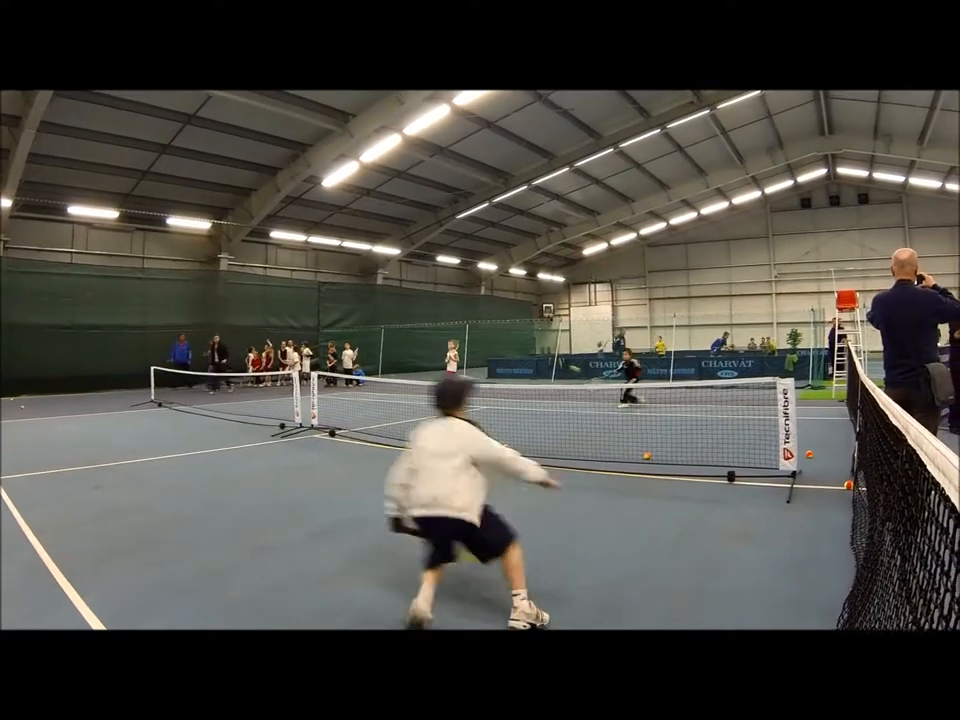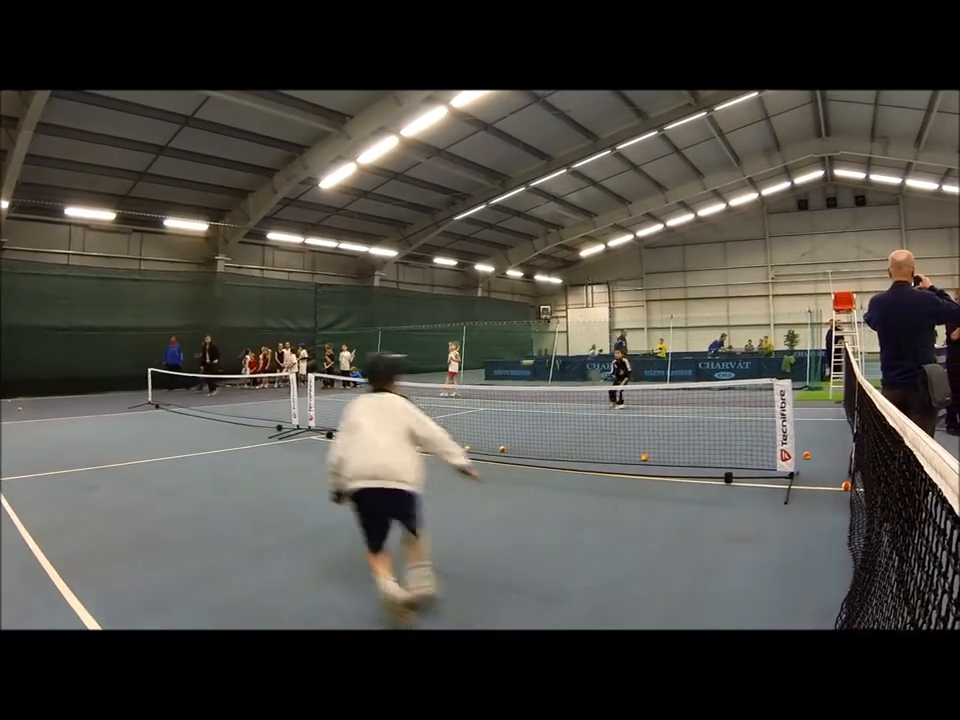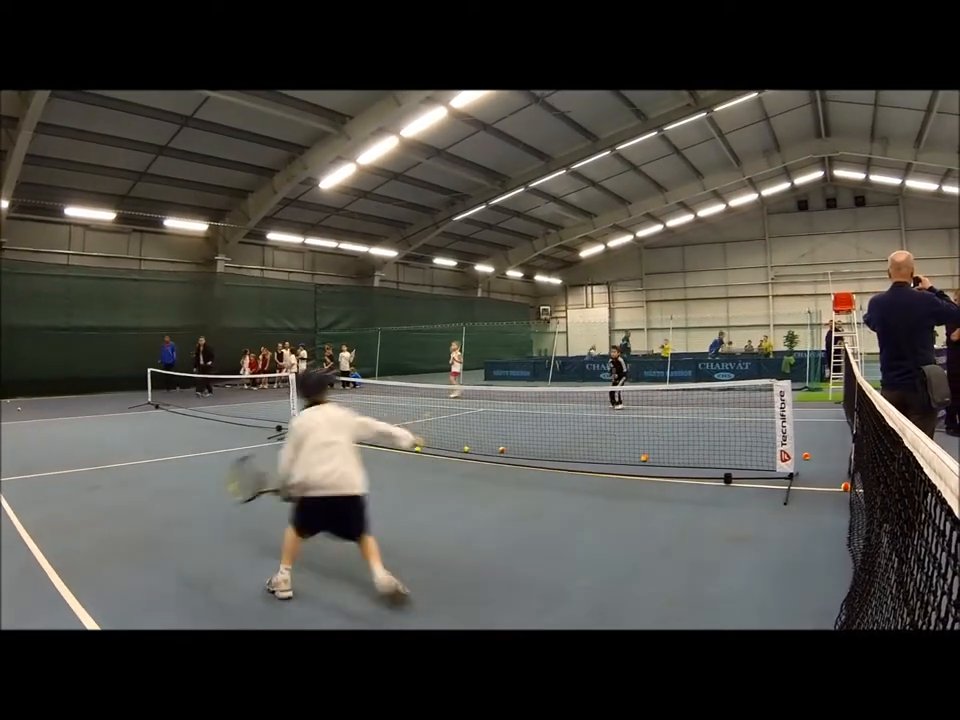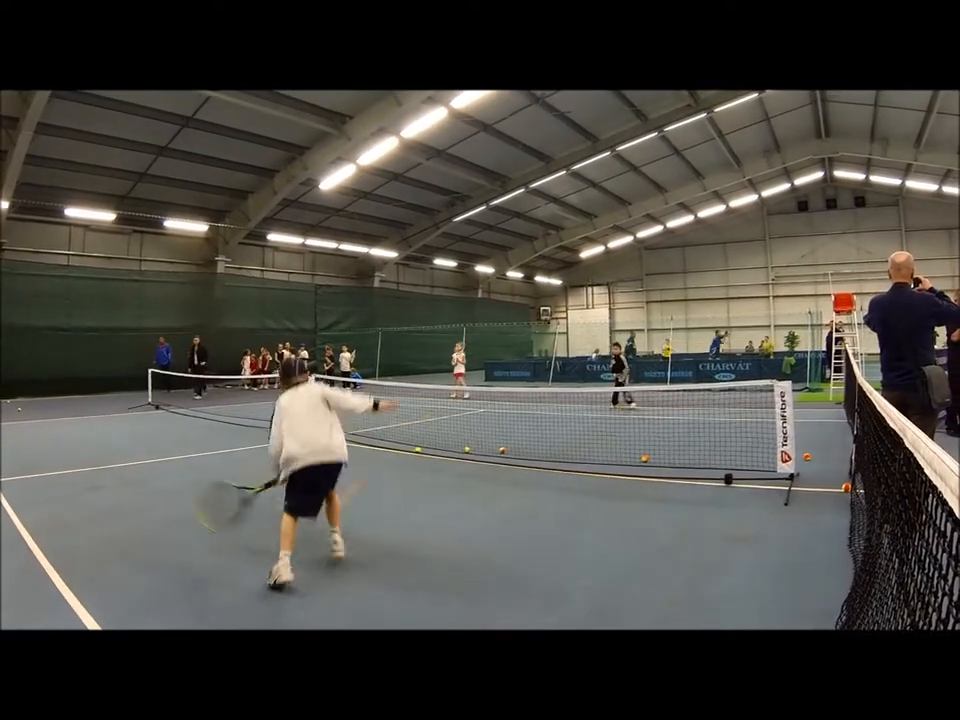
dt=0.2s
person 1, frame 1
left shoulder: (422, 433)
right shoulder: (468, 433)
left elbow: (399, 478)
right elbow: (505, 457)
left wrist: (395, 514)
right wrist: (540, 475)
left hip: (423, 510)
right hip: (462, 506)
left knee: (438, 557)
right knee: (508, 545)
left ankle: (424, 600)
right ankle: (521, 608)
person 1, frame 2
left shoulder: (355, 407)
right shoulder: (403, 407)
left elbow: (338, 452)
right elbow: (436, 437)
left wrist: (337, 487)
right wrist: (462, 463)
left hip: (363, 483)
right hip: (399, 480)
left knee: (375, 545)
right knee: (413, 533)
left ankle: (390, 588)
right ankle: (420, 580)
person 1, frame 3
left shoulder: (299, 423)
right shoulder: (344, 416)
left elbow: (286, 464)
right elbow: (378, 429)
left wrist: (286, 489)
right wrist: (408, 439)
left hip: (312, 488)
right hip: (349, 487)
left knee: (297, 528)
right knee: (362, 534)
left ankle: (283, 580)
right ankle: (381, 575)
person 1, frame 4
left shoulder: (282, 402)
right shoulder: (319, 390)
left elbow: (275, 443)
right elbow: (346, 401)
left wrist: (278, 470)
right wrist: (374, 405)
left hip: (300, 460)
right hip: (332, 456)
left knee: (291, 512)
right knee: (328, 489)
left ankle: (283, 565)
right ankle: (336, 540)
